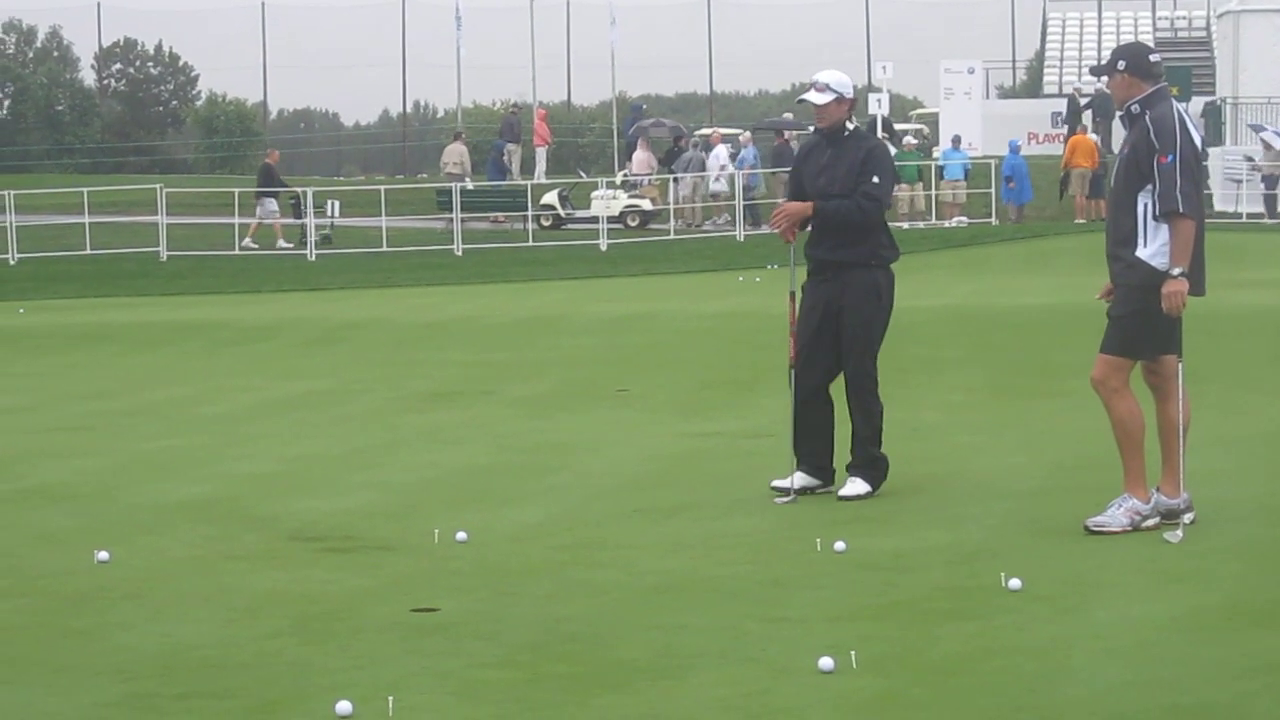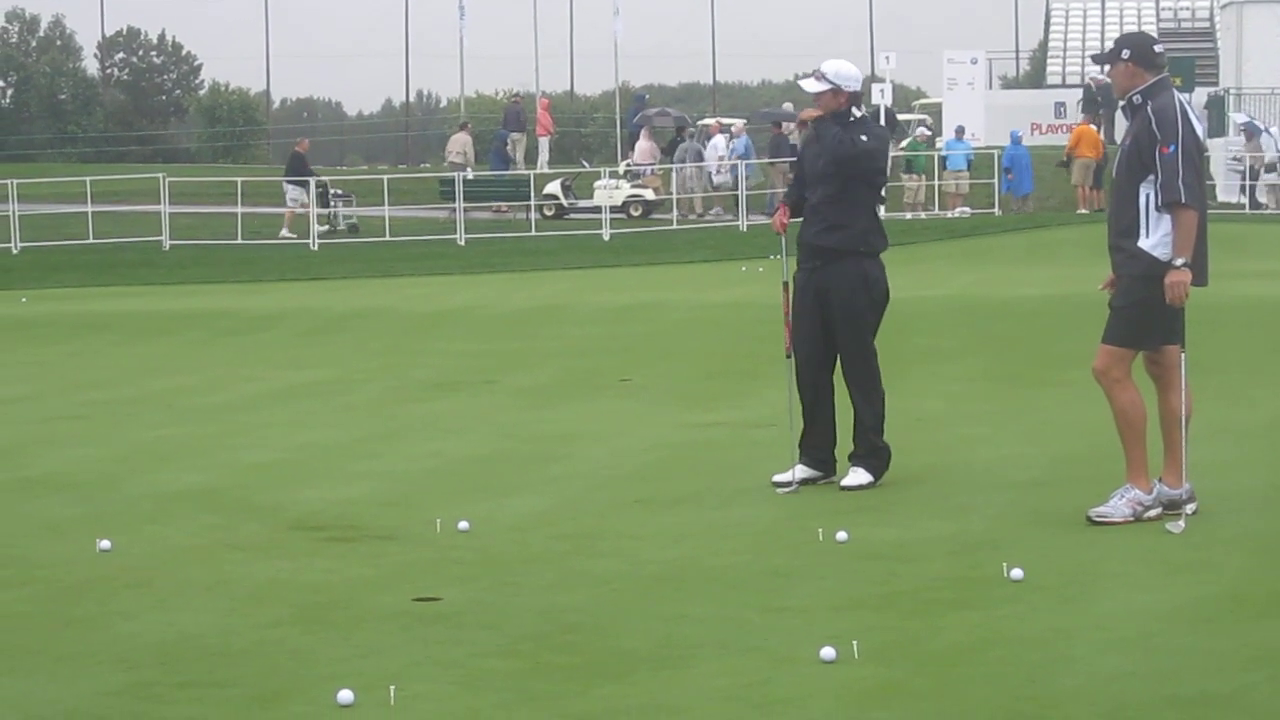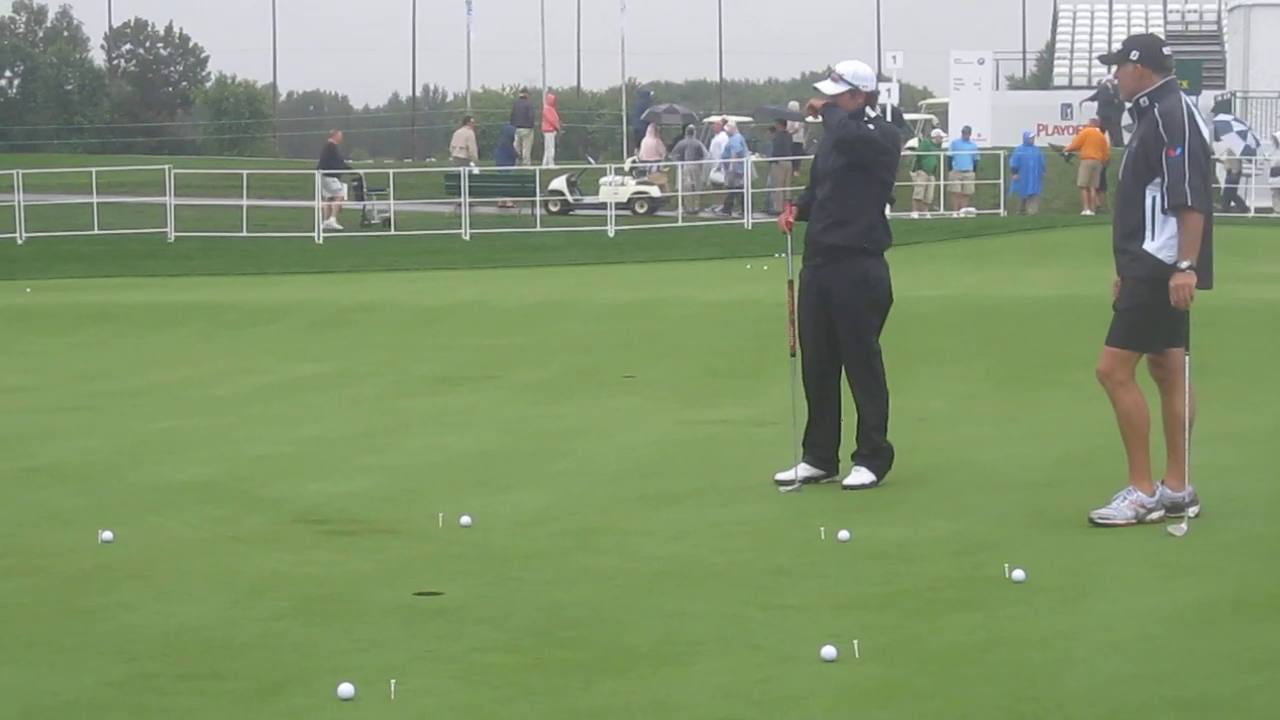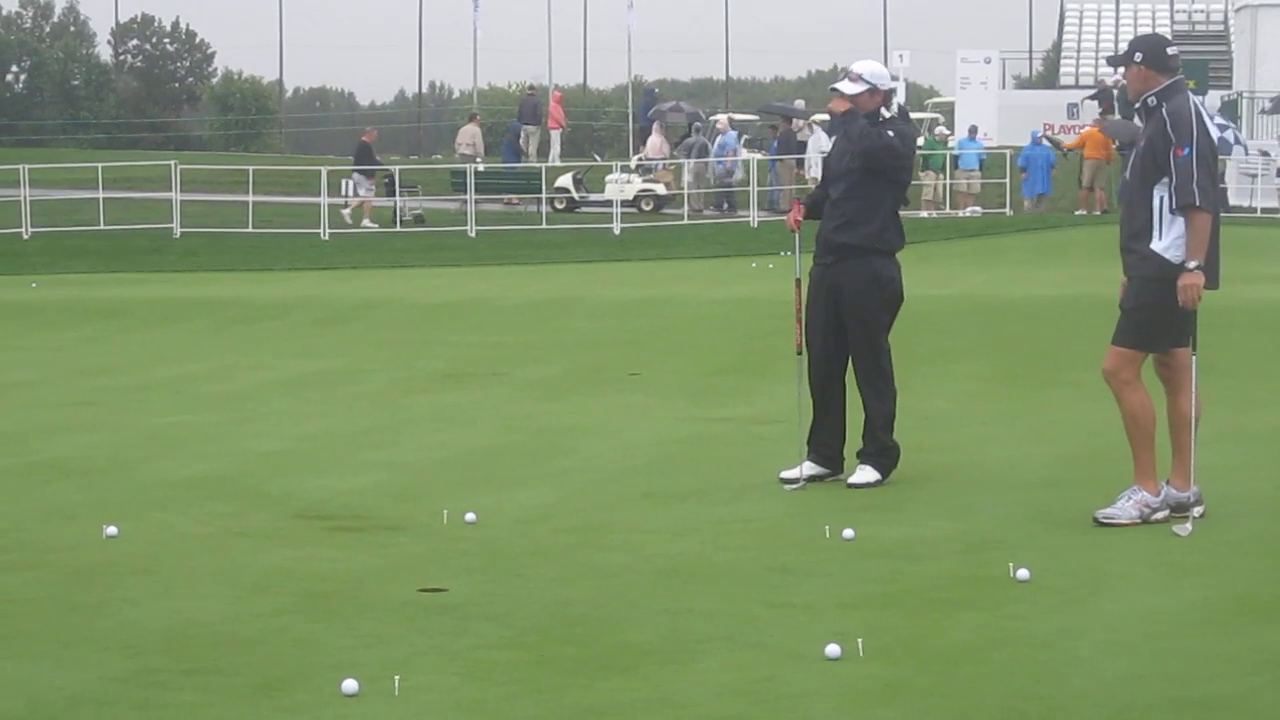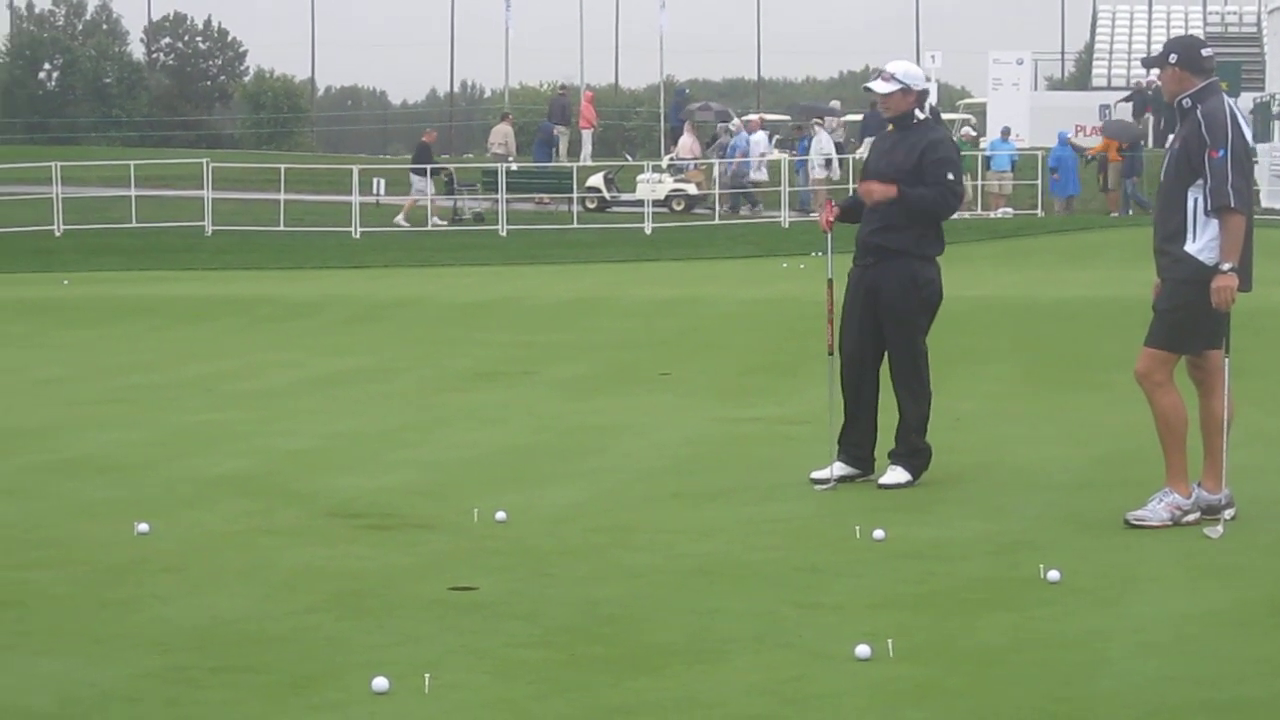
dt=0.5s
person 1, frame 1
left shoulder: (1164, 122)
right shoulder: (1148, 122)
left elbow: (1183, 205)
left wrist: (1178, 273)
right wrist: (1124, 273)
left hip: (1156, 275)
right hip: (1145, 273)
left knee: (1109, 377)
right knee: (1161, 378)
left ankle: (1139, 499)
right ankle: (1171, 496)
person 1, frame 2
left shoulder: (1165, 112)
right shoulder: (1149, 112)
left elbow: (1185, 195)
left wrist: (1181, 263)
right wrist: (1125, 264)
left hip: (1158, 265)
right hip: (1148, 264)
left knee: (1110, 367)
right knee: (1163, 369)
left ankle: (1141, 488)
right ankle: (1173, 486)
person 1, frame 3
left shoulder: (1172, 114)
right shoulder: (1156, 114)
left elbow: (1191, 198)
left wrist: (1186, 266)
right wrist: (1130, 269)
left hip: (1163, 268)
right hip: (1152, 266)
left knee: (1114, 369)
right knee: (1167, 373)
left ankle: (1144, 492)
right ankle: (1176, 490)
person 1, frame 4
left shoulder: (1179, 114)
right shoulder: (1163, 114)
left elbow: (1198, 197)
left wrist: (1195, 265)
right wrist: (1137, 268)
left hip: (1170, 268)
right hip: (1159, 266)
left knee: (1120, 369)
right knee: (1173, 372)
left ankle: (1149, 491)
right ankle: (1181, 490)
person 1, frame 5
left shoulder: (1215, 116)
right shoulder: (1198, 116)
left elbow: (1234, 199)
left wrist: (1228, 268)
right wrist: (1171, 270)
left hip: (1203, 271)
right hip: (1192, 269)
left knee: (1152, 371)
right knee: (1206, 375)
left ankle: (1180, 494)
right ankle: (1212, 492)
person 2, frame 1
left shoulder: (872, 150)
right shoulder: (808, 151)
left elbow: (868, 208)
right elbow: (797, 199)
left wrist: (812, 207)
right wrist: (789, 218)
left hip: (864, 276)
right hip: (821, 274)
left knee: (860, 374)
right knee: (807, 374)
left ankle: (867, 469)
right ankle: (814, 467)
person 2, frame 2
left shoulder: (872, 134)
right shoulder: (815, 136)
left elbow: (849, 156)
left wrist: (820, 123)
right wrist: (786, 208)
left hip: (854, 265)
right hip: (813, 263)
left knee: (859, 364)
right knee: (809, 364)
left ankle: (870, 458)
right ankle: (816, 458)
person 2, frame 3
left shoulder: (882, 136)
right shoulder: (833, 136)
left elbow: (849, 135)
left wrist: (827, 110)
right wrist: (797, 209)
left hip: (858, 266)
right hip: (819, 262)
left knee: (862, 363)
right knee: (817, 364)
left ankle: (873, 458)
right ankle: (819, 456)
person 2, frame 4
left shoulder: (898, 135)
right shoulder: (847, 135)
left elbow: (871, 148)
left wrist: (848, 114)
right wrist: (805, 207)
left hip: (870, 265)
right hip: (829, 260)
left knee: (871, 362)
right knee: (823, 361)
left ankle: (878, 456)
right ankle: (824, 455)
person 2, frame 5
left shoulder: (936, 142)
right shoulder: (884, 141)
left elbow: (947, 200)
left wrist: (895, 194)
right wrist: (841, 210)
left hip: (910, 269)
right hip: (868, 264)
left knee: (907, 365)
right knee: (855, 360)
left ankle: (910, 458)
right ankle: (855, 455)
